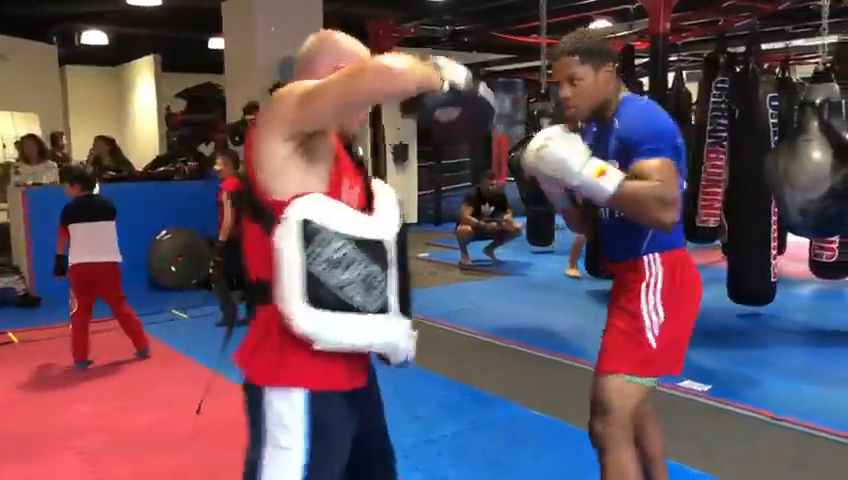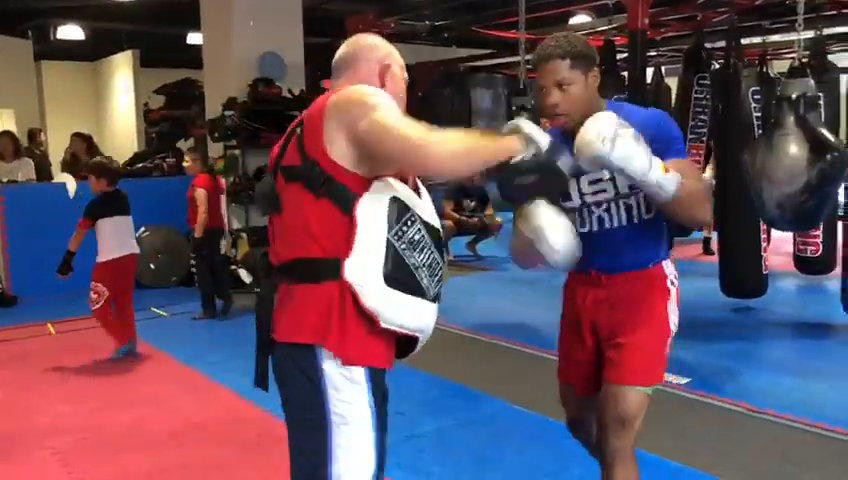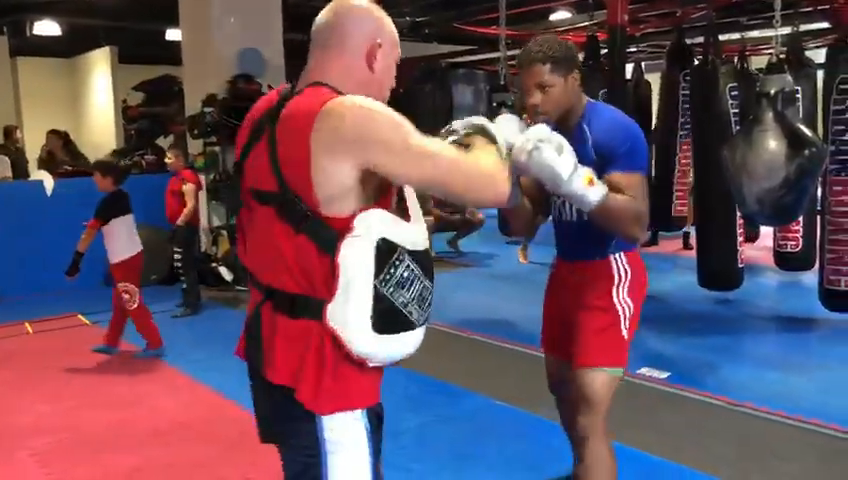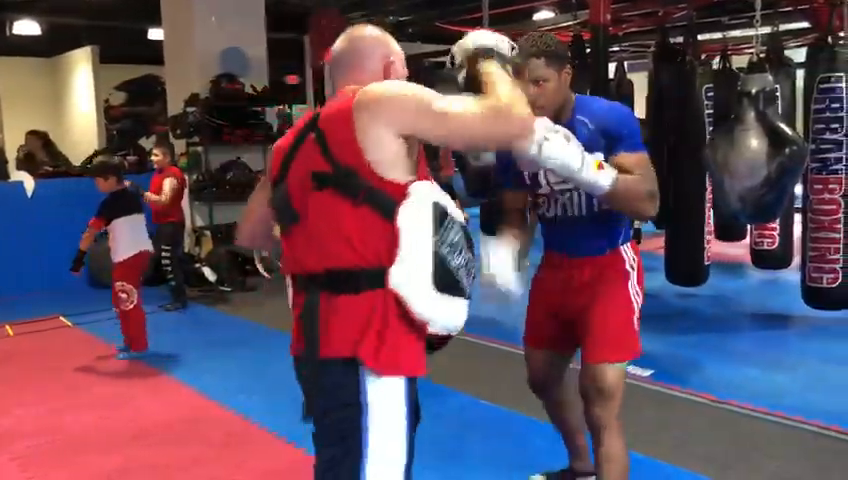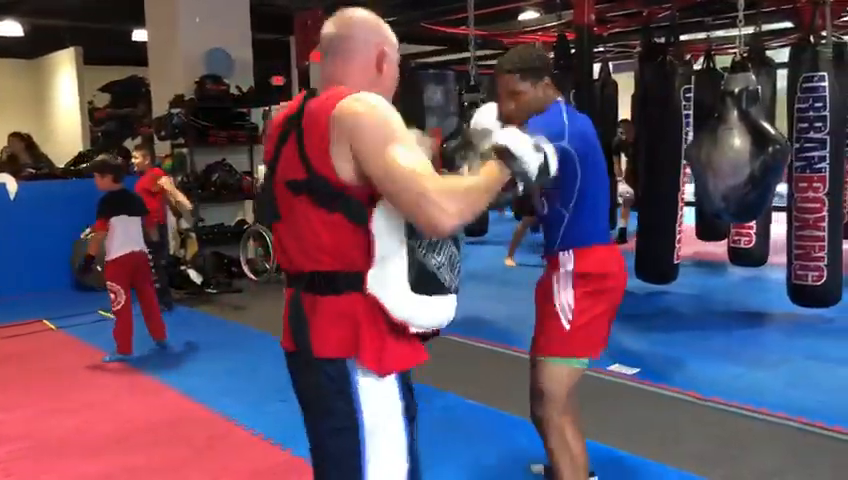
dt=0.4s
person 1, frame 1
left shoulder: (322, 148)
right shoulder: (286, 112)
right elbow: (385, 75)
right wrist: (440, 73)
left hip: (345, 362)
right hip: (298, 365)
person 1, frame 2
left shoulder: (304, 133)
right shoulder: (358, 105)
right elbow: (429, 154)
right wrist: (515, 140)
left hip: (323, 333)
right hip: (333, 341)
person 1, frame 3
left shoulder: (268, 114)
right shoulder: (351, 119)
right elbow: (492, 187)
right wrist: (484, 139)
left hip: (280, 344)
right hip: (320, 362)
person 1, frame 4
left shoulder: (293, 139)
right shoulder: (385, 102)
left elbow: (249, 235)
right elbow: (514, 123)
right wrist: (485, 60)
left hip: (325, 335)
right hip: (372, 338)
person 1, frame 5
left shoulder: (288, 120)
right shoulder: (361, 112)
right elbow: (441, 213)
right wrist: (504, 160)
left hip: (313, 334)
right hip: (353, 341)
person 2, frame 1
left shoulder: (644, 121)
right shoulder: (593, 133)
left elbow: (665, 210)
right elbow: (581, 222)
left wrist: (583, 171)
right wrist: (553, 181)
left hip: (656, 280)
right hip: (631, 278)
left knee: (608, 424)
right knee: (629, 405)
person 2, frame 2
left shoulder: (650, 125)
right shoulder: (545, 151)
left elbow: (700, 212)
right elbow: (525, 253)
left wrist: (641, 166)
right wrist: (533, 237)
left hip: (646, 288)
right hip: (583, 290)
left knee: (616, 440)
right knee: (580, 418)
person 2, frame 3
left shoulder: (615, 131)
left elbow: (636, 224)
right elbow: (522, 226)
left hip: (610, 277)
right hip: (566, 272)
left knee: (587, 418)
right knee: (562, 387)
person 2, frame 4
left shoulder: (611, 119)
left elbow: (647, 203)
right elbow: (516, 218)
left wrist: (579, 166)
right wrist: (502, 251)
left hip: (609, 270)
right hip: (556, 270)
left knee: (601, 409)
right knee: (542, 377)
person 2, frame 5
left shoulder: (542, 128)
right shoulder: (569, 122)
left hip: (578, 272)
right hip: (589, 265)
left knee: (548, 407)
right knee: (550, 382)
person 3, frame 1
left shoulder: (69, 209)
right shoulder: (108, 205)
left elbow: (62, 239)
left wrist: (59, 262)
left hip: (80, 266)
right hip: (109, 264)
left knee: (79, 314)
right knee: (120, 307)
left ankle: (80, 358)
right ankle: (142, 347)
person 3, frame 2
left shoulder: (96, 204)
right shoulder: (123, 198)
left elbow: (79, 234)
left wrist: (67, 260)
left hip: (110, 261)
right hip: (130, 256)
left knee: (100, 305)
right knee: (124, 304)
left ankle: (125, 341)
right ankle: (129, 344)
person 3, frame 3
left shoulder: (107, 204)
right shoulder: (122, 197)
left elbow: (88, 235)
left wrist: (75, 261)
left hip: (123, 259)
right hip: (133, 254)
left knee: (133, 305)
right knee: (120, 302)
left ankle: (155, 344)
right ankle: (110, 343)
person 3, frame 4
left shoulder: (109, 203)
right shoulder: (134, 197)
left elbow: (90, 233)
left wrist: (78, 259)
left hip: (127, 258)
right hip: (143, 252)
left knee: (130, 304)
right knee: (123, 301)
left ankle: (138, 347)
right ankle: (131, 342)
person 3, frame 5
left shoulder: (107, 201)
right shoulder: (136, 199)
left elbow: (99, 235)
left wrist: (88, 261)
left hip: (118, 259)
right hip: (140, 255)
left knee: (121, 306)
right knee: (148, 299)
left ankle: (124, 350)
right ankle: (160, 337)
person 4, frame 1
left shoulder: (228, 186)
right shoulder: (242, 183)
left elbow: (229, 217)
left wrist: (221, 240)
left hip: (232, 238)
left knee: (222, 276)
right knee: (243, 276)
left ankle: (229, 314)
right ankle: (252, 313)
person 4, frame 2
left shoulder: (199, 183)
right shoulder: (213, 178)
left elbow: (203, 212)
left wrist: (197, 236)
left hip: (205, 231)
right hip: (217, 228)
left knee: (202, 271)
right knee: (215, 266)
left ankle: (209, 309)
right ankle: (226, 298)
person 4, frame 3
left shoulder: (186, 178)
right shoulder: (178, 176)
left elbow: (191, 205)
left wrist: (179, 224)
right wrist: (176, 224)
left hip: (185, 226)
right hip: (181, 226)
left knee: (183, 265)
right knee: (188, 264)
left ankle: (191, 305)
right ankle: (193, 299)
person 4, frame 4
left shoulder: (172, 174)
right shoulder: (159, 174)
left elbow: (164, 199)
left wrist: (141, 193)
left hip: (171, 224)
right hip: (162, 224)
left knee: (170, 263)
right knee: (167, 262)
left ankle: (179, 300)
right ankle: (177, 298)
person 4, frame 5
left shoulder: (157, 175)
right shoulder: (143, 177)
left elbow: (176, 194)
left wrist: (189, 208)
left hip: (155, 227)
right hip: (147, 227)
left knee: (156, 265)
right knee: (153, 264)
left ankle: (165, 302)
right ankle: (164, 300)
